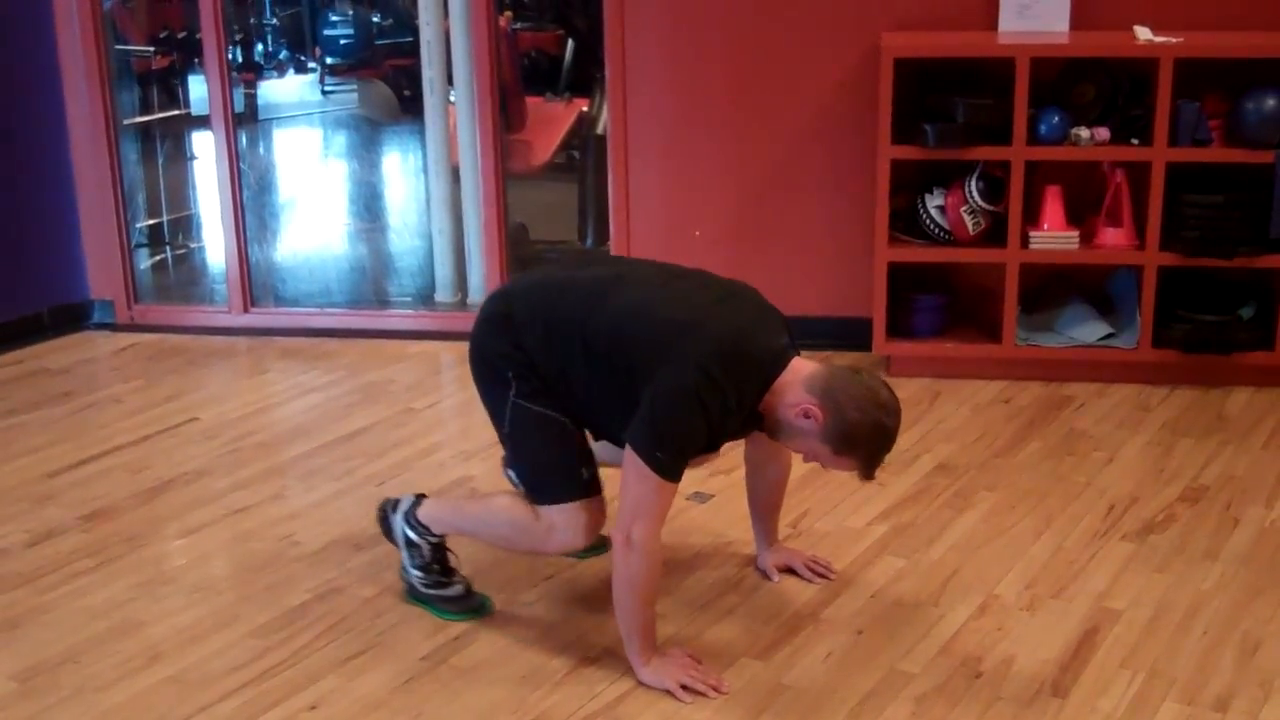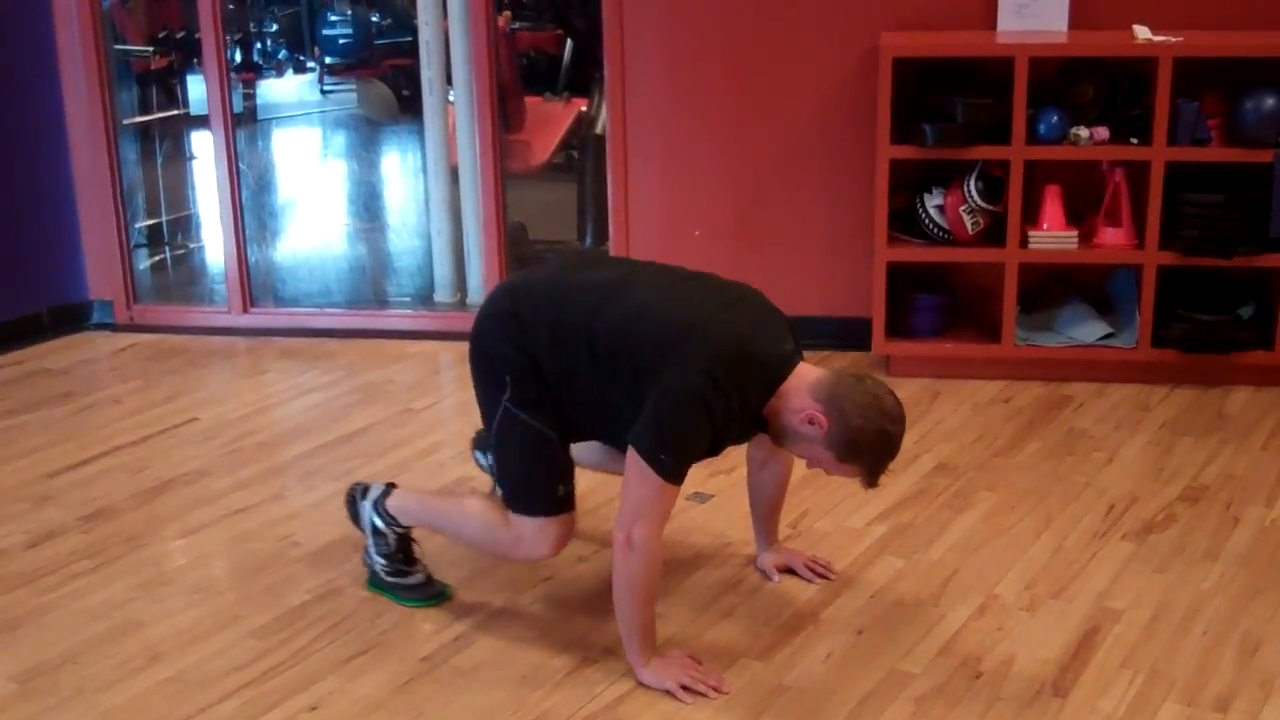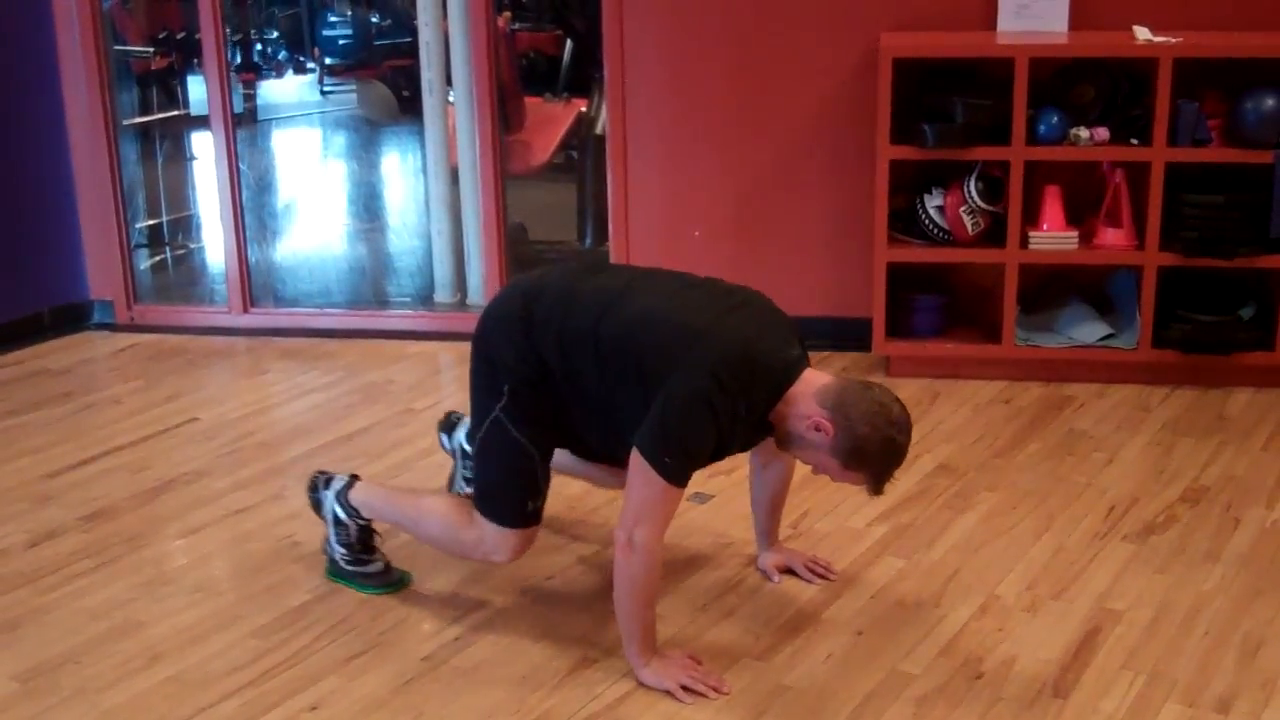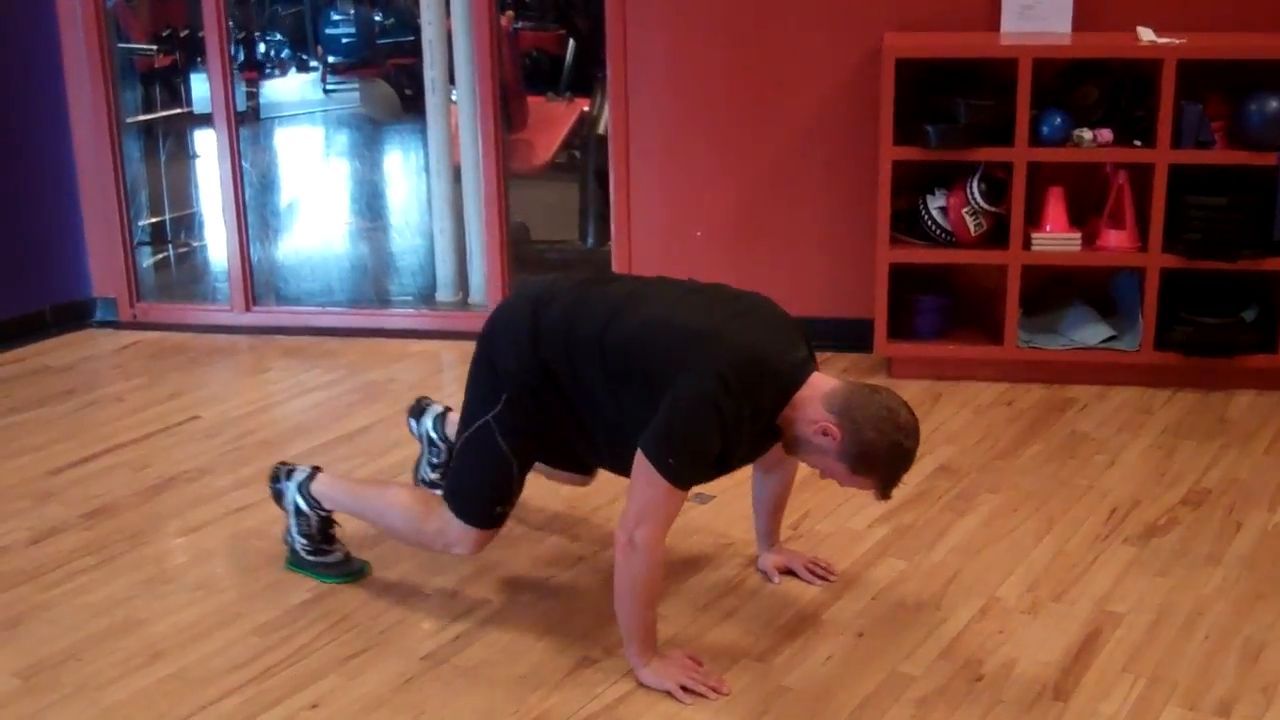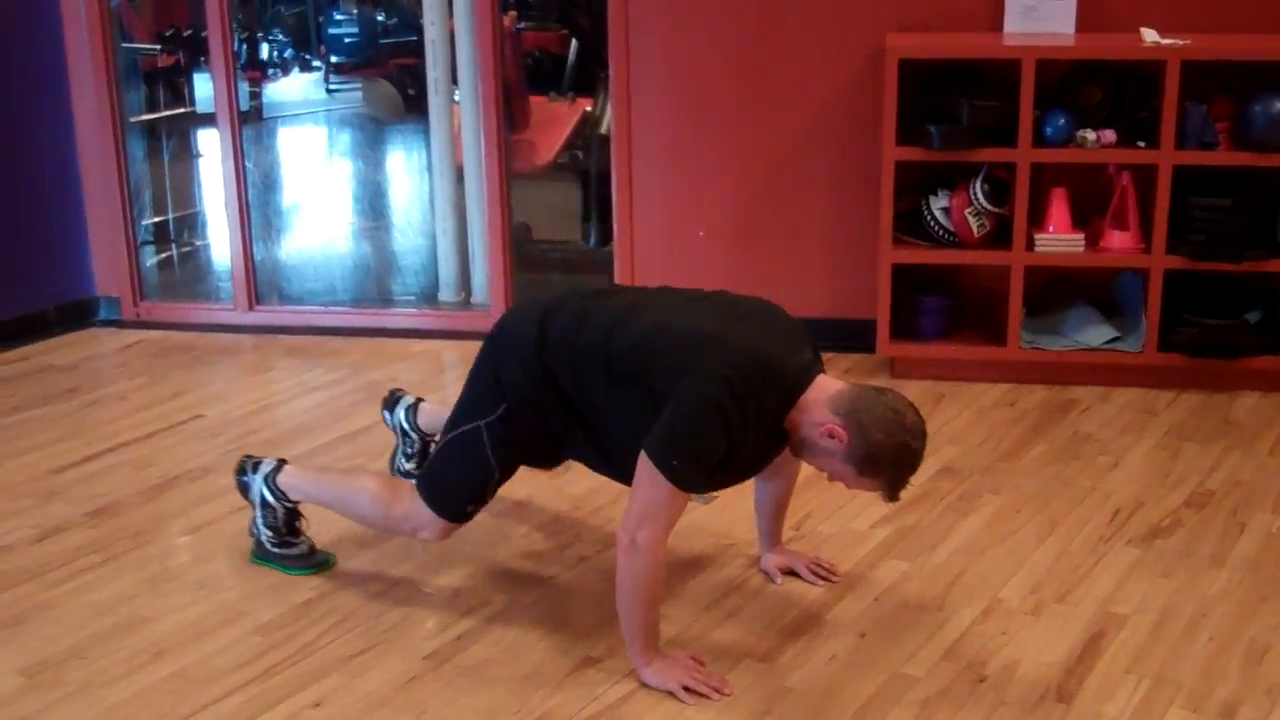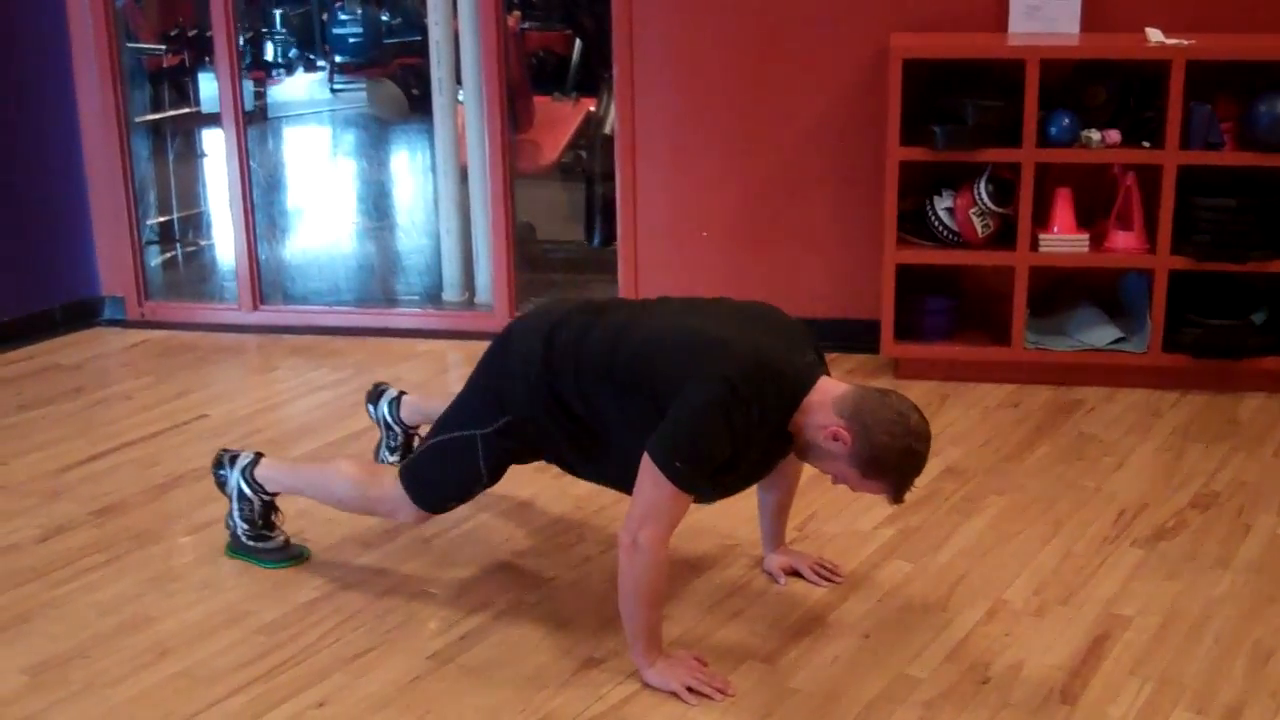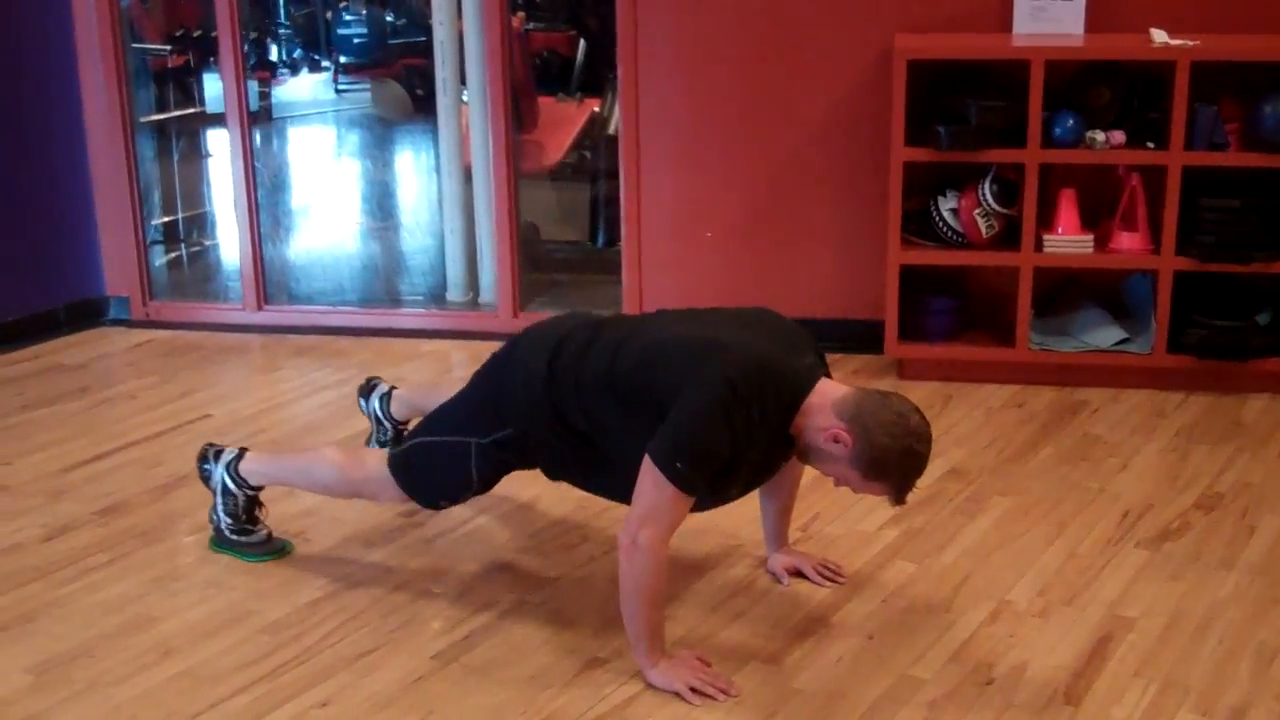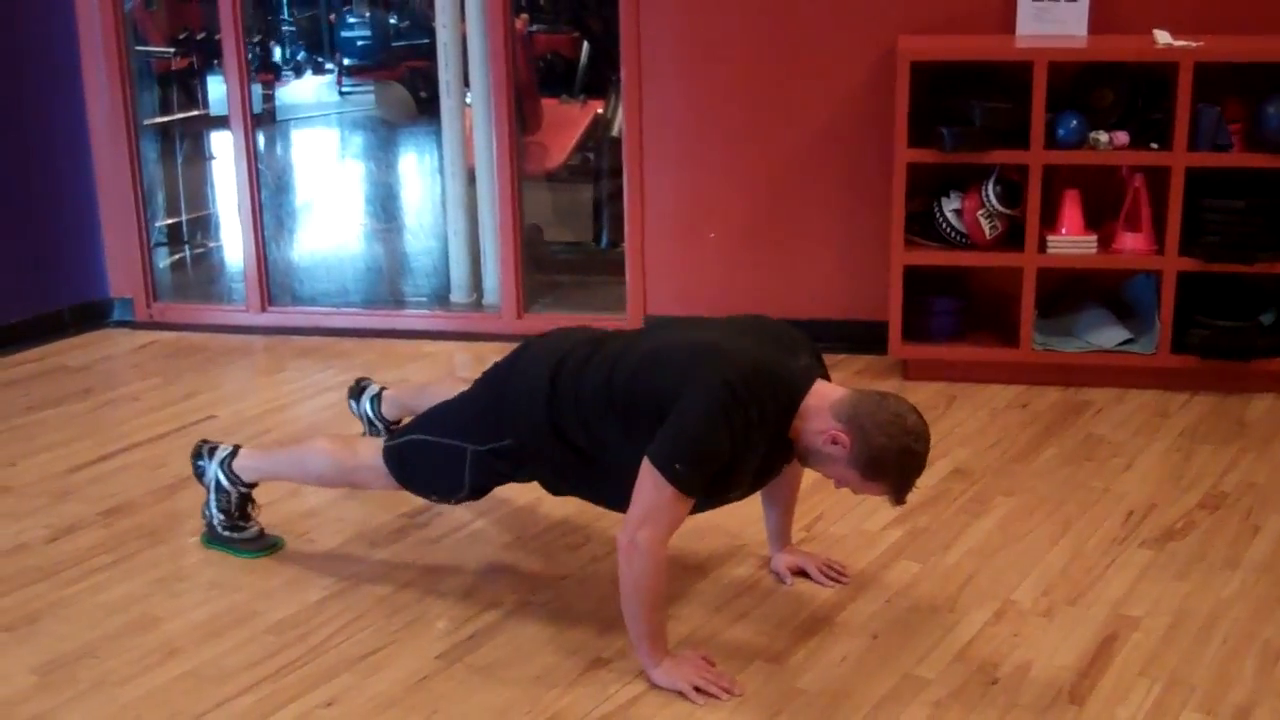
dt=0.1s
person 1, frame 1
left shoulder: (777, 355)
right shoulder: (699, 387)
left elbow: (765, 448)
right elbow: (635, 535)
left wrist: (769, 546)
right wrist: (646, 660)
left hip: (572, 324)
right hip: (514, 343)
left knee: (686, 449)
right knee: (572, 526)
left ankle: (541, 453)
right ankle: (419, 521)
person 1, frame 2
left shoulder: (781, 358)
right shoulder: (703, 390)
left elbow: (769, 451)
right elbow: (635, 535)
left wrist: (769, 546)
right wrist: (645, 659)
left hip: (569, 325)
right hip: (515, 342)
left knee: (643, 455)
right knee: (542, 536)
left ankle: (508, 448)
right ankle: (388, 511)
person 1, frame 3
left shoulder: (787, 363)
right shoulder: (711, 395)
left elbow: (769, 446)
right elbow: (634, 536)
left wrist: (768, 546)
right wrist: (645, 660)
left hip: (572, 330)
right hip: (519, 343)
left knee: (617, 472)
right knee: (502, 541)
left ankle: (474, 440)
right ankle: (347, 500)
person 1, frame 4
left shoulder: (794, 364)
right shoulder: (718, 398)
left elbow: (774, 452)
right elbow: (637, 537)
left wrist: (769, 546)
right wrist: (645, 659)
left hip: (568, 339)
right hip: (526, 354)
left knee: (575, 470)
right knee: (464, 533)
left ankle: (445, 429)
right ankle: (311, 492)
person 1, frame 5
left shoulder: (799, 365)
right shoulder: (722, 401)
left elbow: (776, 445)
right elbow: (637, 538)
left wrist: (771, 546)
right wrist: (647, 659)
left hip: (573, 346)
right hip: (532, 359)
left knee: (540, 459)
right knee: (428, 515)
left ankle: (416, 419)
right ankle: (274, 485)
person 1, frame 6
left shoulder: (801, 367)
right shoulder: (726, 404)
left elbow: (779, 449)
right elbow: (639, 539)
left wrist: (774, 548)
right wrist: (650, 660)
left hip: (567, 355)
right hip: (532, 375)
right knee: (407, 499)
left ankle: (400, 412)
right ankle: (253, 478)
person 1, frame 7
left shoulder: (801, 368)
right shoulder: (726, 409)
left elbow: (779, 445)
right elbow: (640, 539)
left wrist: (778, 547)
right wrist: (653, 660)
left hip: (577, 360)
right hip: (539, 389)
left knee: (485, 402)
right knee: (391, 476)
left ankle: (388, 403)
right ankle: (236, 471)
person 1, frame 8
left shoulder: (800, 371)
right shoulder: (724, 410)
left elbow: (779, 448)
right elbow: (640, 540)
left wrist: (782, 547)
right wrist: (656, 660)
left hip: (573, 371)
right hip: (536, 408)
left knee: (472, 405)
right knee: (385, 466)
left ankle: (380, 404)
right ankle: (230, 468)
